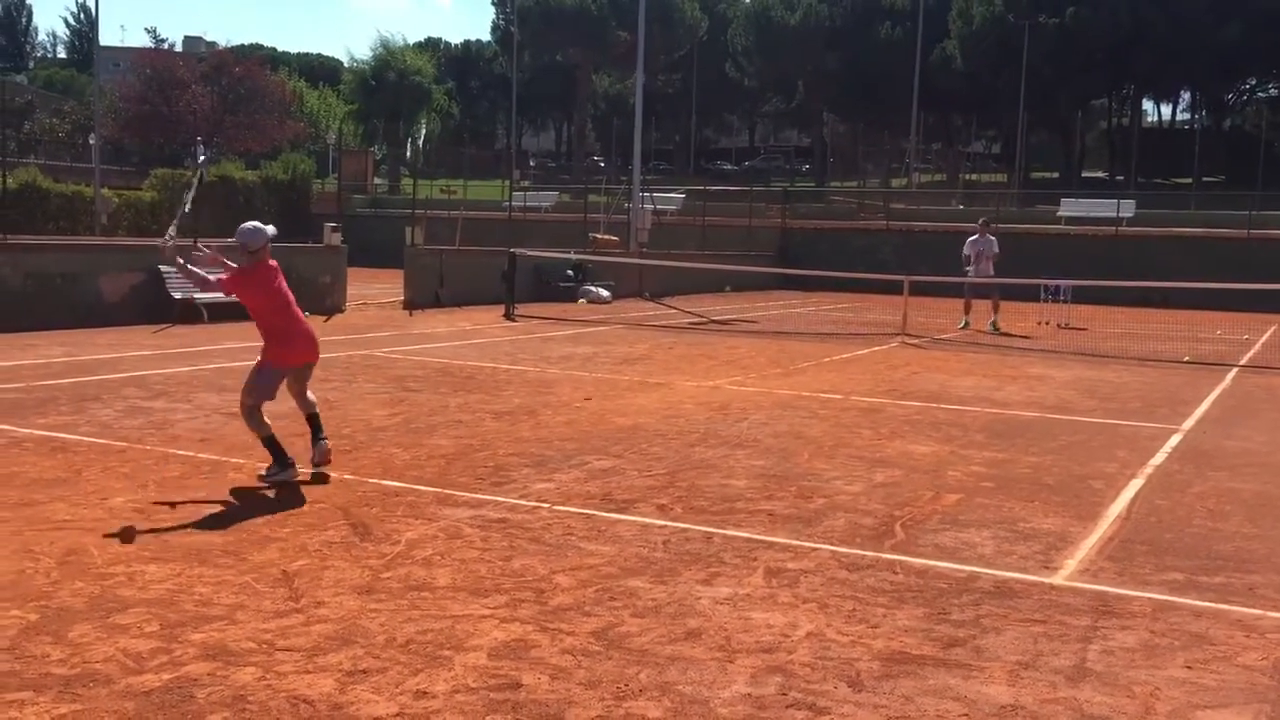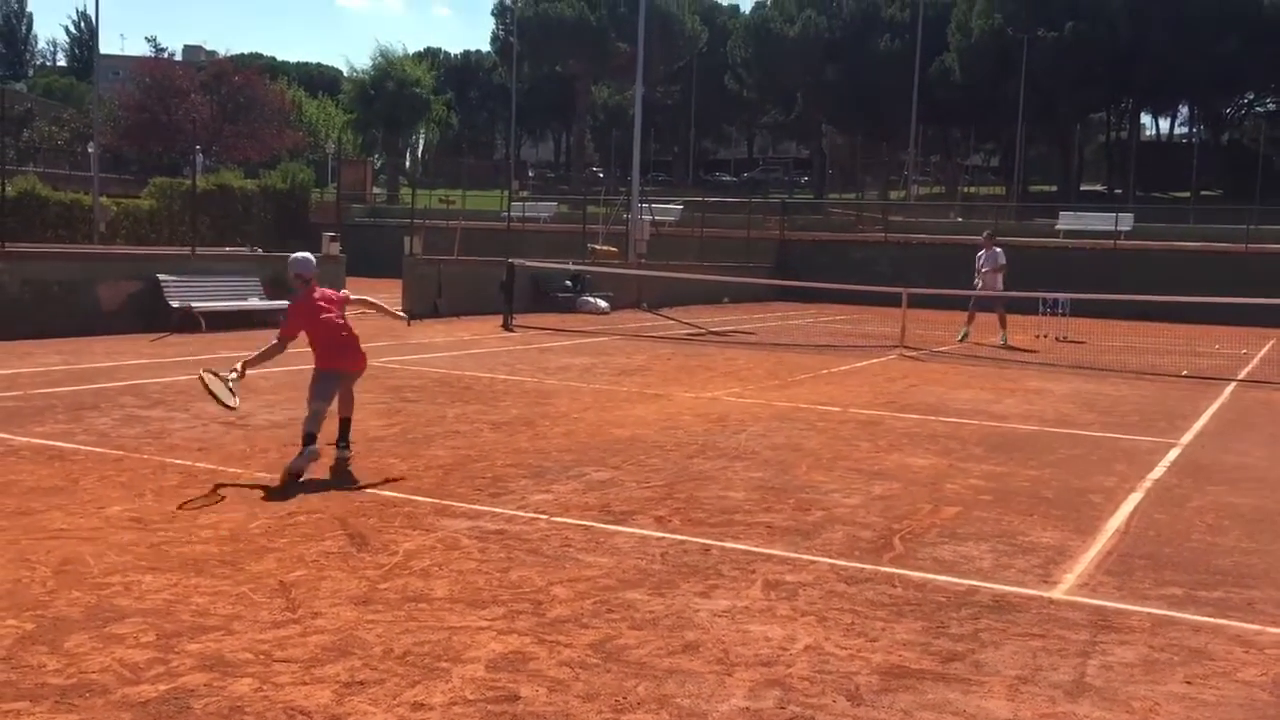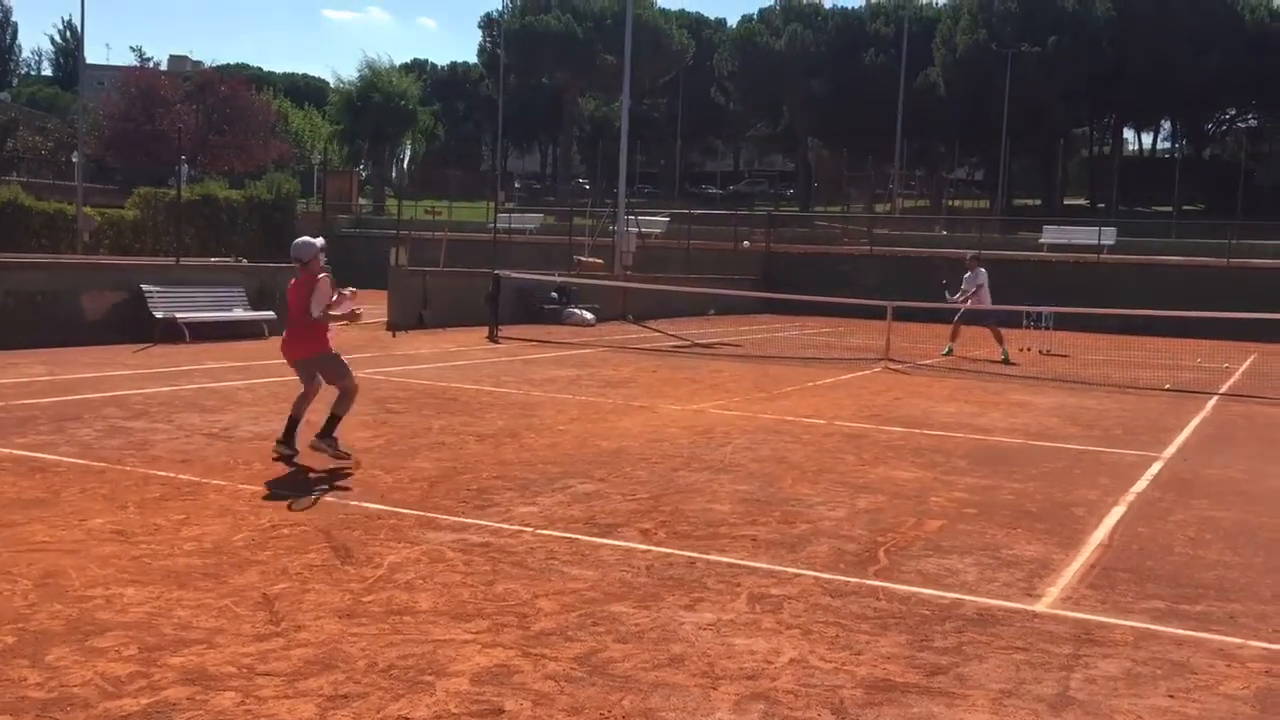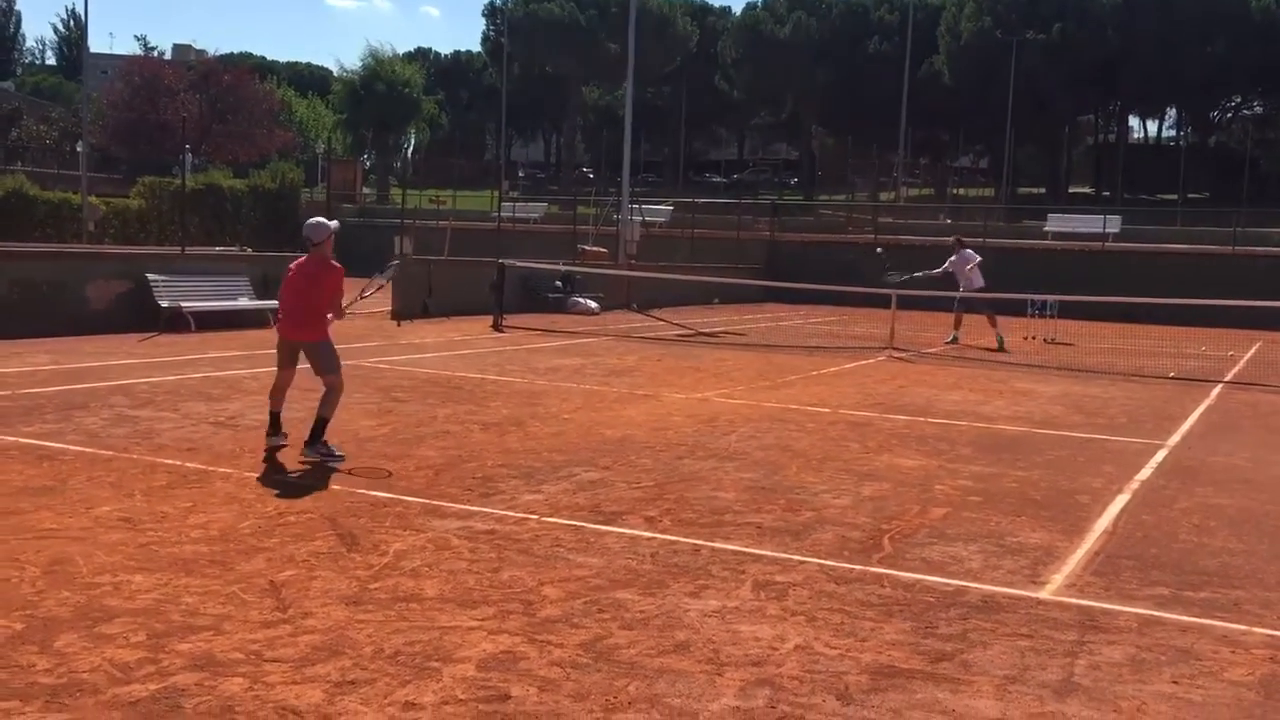
dt=0.5s
person 1, frame 1
left shoulder: (247, 277)
right shoulder: (271, 268)
left elbow: (209, 285)
left wrist: (177, 261)
right wrist: (220, 261)
left hip: (280, 349)
right hip: (308, 343)
left knee: (249, 407)
right knee: (299, 388)
left ankle: (283, 462)
right ankle: (320, 440)
person 1, frame 2
left shoulder: (297, 308)
right shoulder: (330, 295)
left elbow: (279, 347)
right elbow: (361, 301)
left wrist: (246, 364)
right wrist: (391, 313)
left hip: (331, 362)
right hip: (356, 358)
left knee: (316, 411)
right knee: (345, 390)
left ankle: (308, 449)
right ankle: (343, 444)
person 1, frame 3
left shoulder: (295, 284)
right shoulder: (321, 279)
right elbow: (314, 314)
left wrist: (337, 299)
right wrist: (346, 317)
left hip: (291, 347)
right hip: (315, 346)
left knee: (310, 389)
right knee: (349, 388)
left ankle: (286, 440)
right ankle: (325, 436)
person 1, frame 4
left shoulder: (294, 267)
right shoulder: (334, 269)
left elbow: (285, 301)
right elbow: (337, 312)
right wrist: (328, 318)
left hip: (287, 328)
right hip: (313, 332)
left knee: (283, 379)
right knee: (334, 384)
left ankle: (274, 431)
right ankle: (314, 443)
